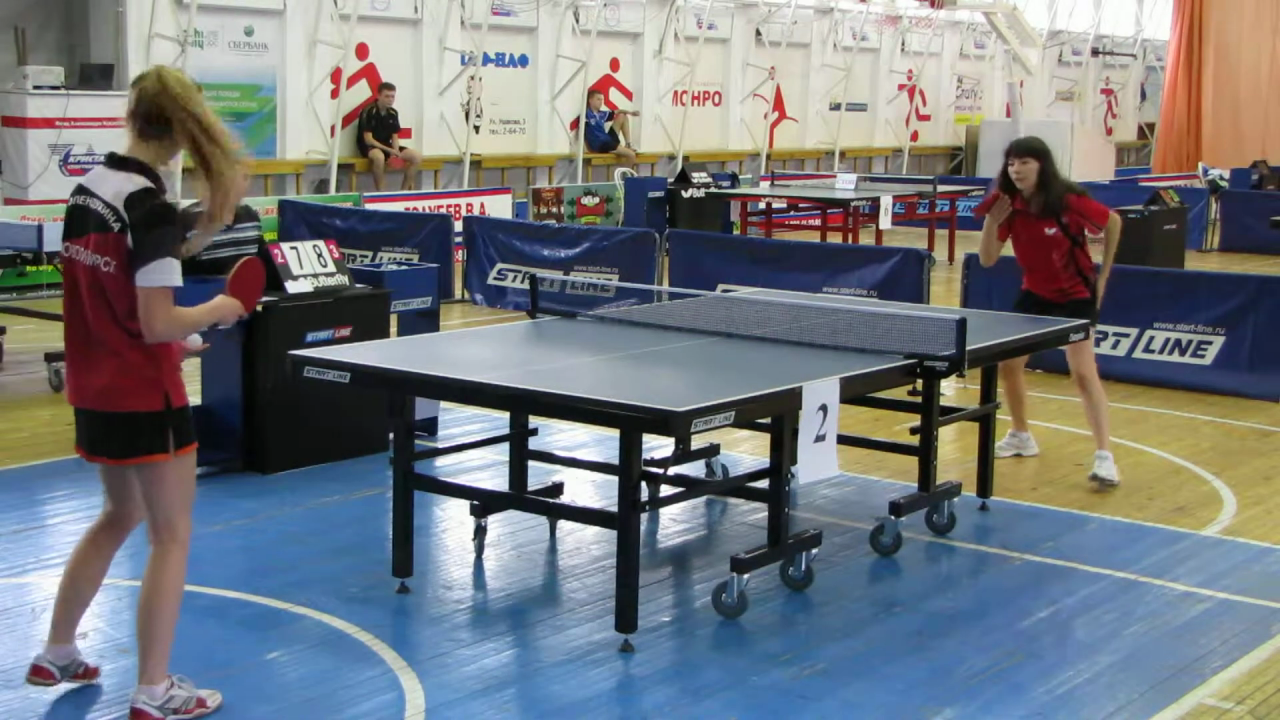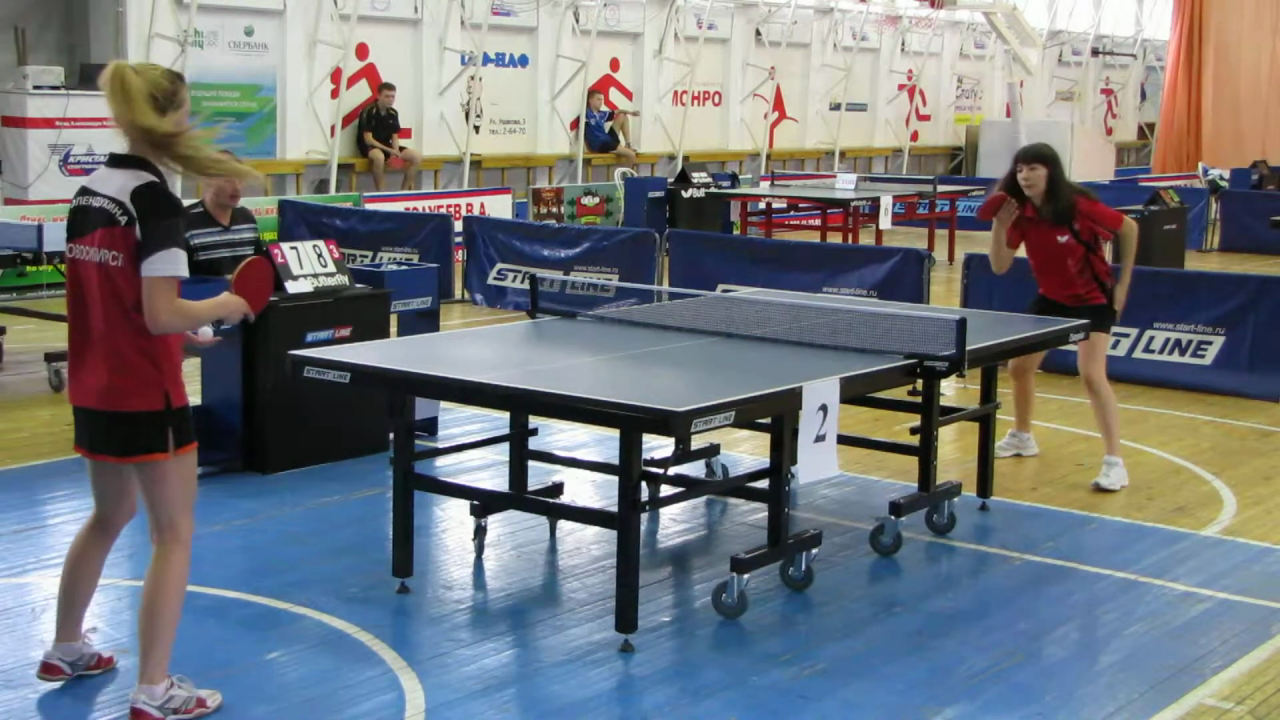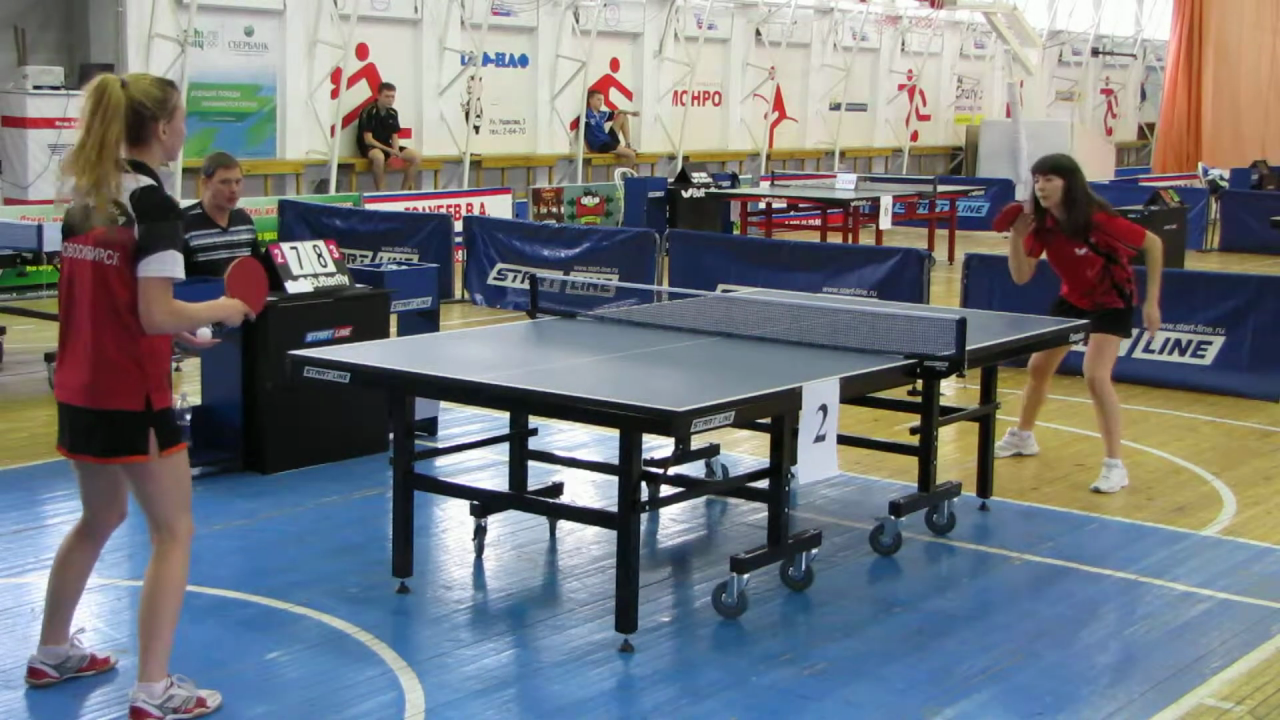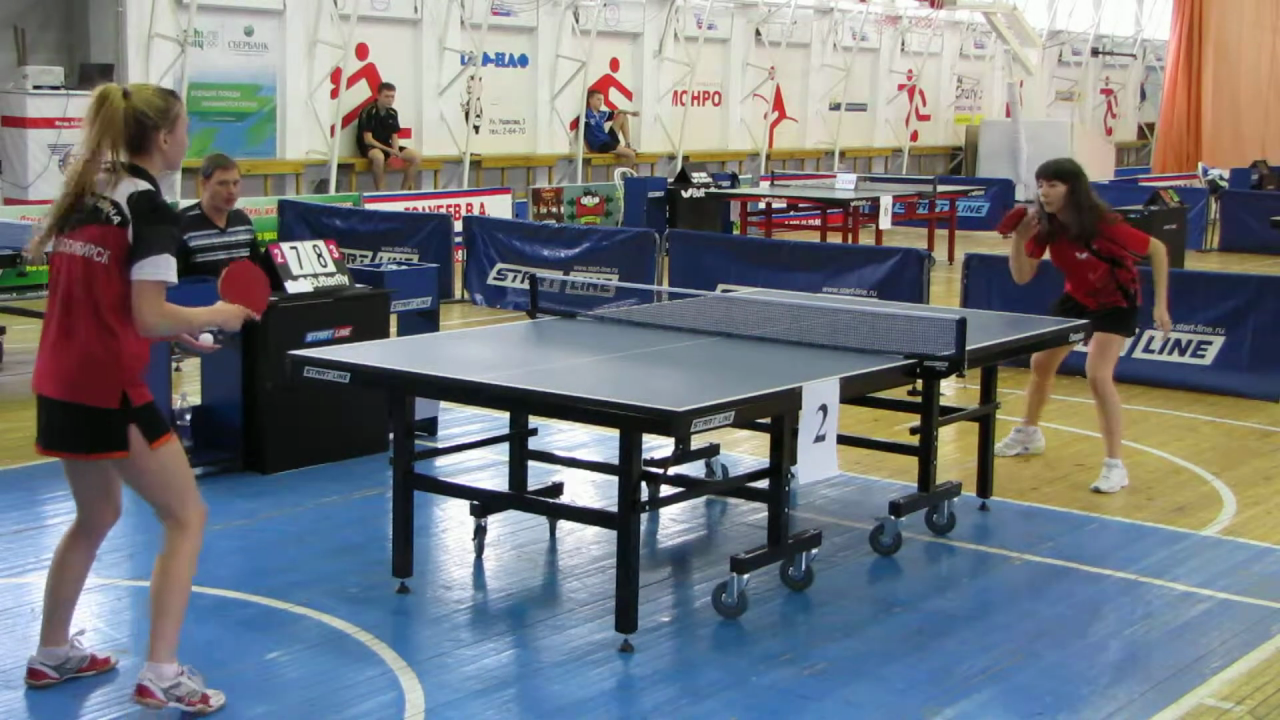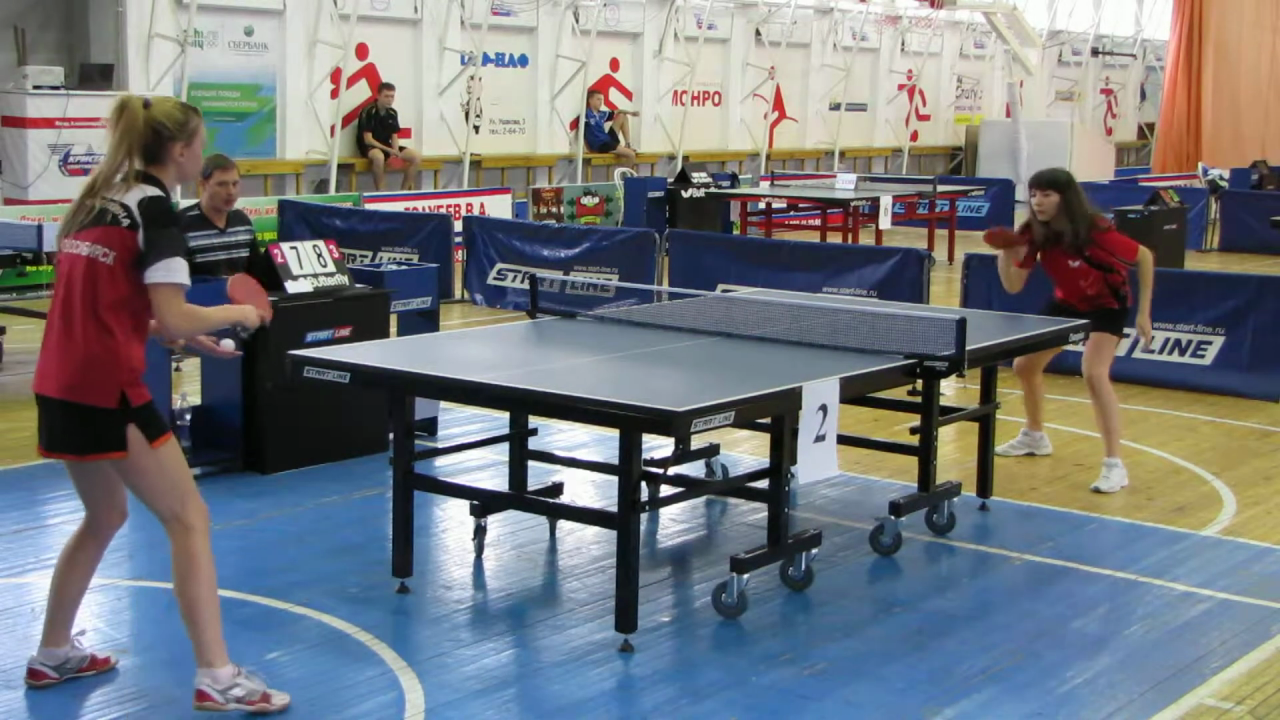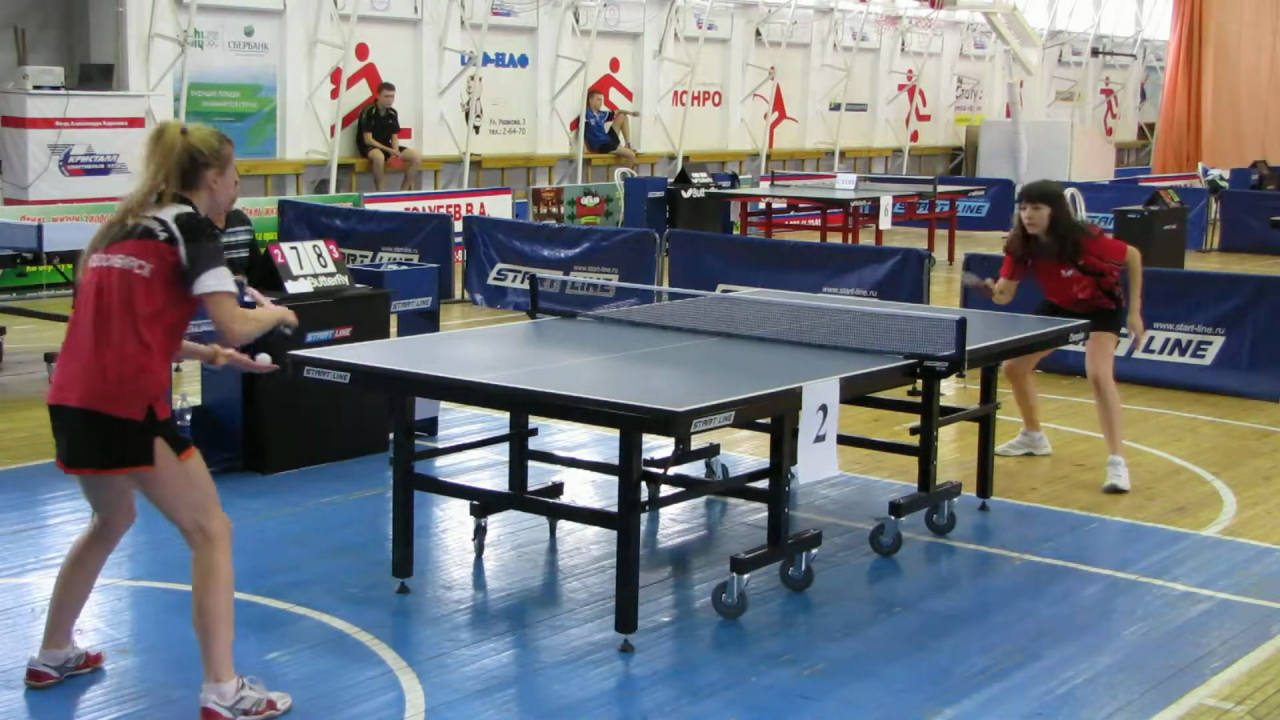
dt=0.2s
person 1, frame 1
left shoulder: (86, 189)
right shoulder: (150, 208)
left elbow: (98, 293)
right elbow: (156, 324)
right wrist: (215, 310)
left hip: (92, 389)
right hip: (144, 396)
left knee: (120, 516)
right knee: (171, 536)
left ankle: (56, 651)
person 1, frame 2
left shoulder: (87, 192)
right shoulder: (155, 202)
right elbow: (160, 315)
left wrist: (182, 323)
right wrist: (219, 306)
left hip: (93, 389)
right hip: (145, 395)
left knee: (110, 516)
right knee: (173, 535)
left ankle: (65, 648)
person 1, frame 3
left shoulder: (85, 196)
right shoulder: (153, 204)
right elbow: (155, 315)
left wrist: (178, 325)
right wrist: (218, 308)
left hip: (79, 389)
right hip: (129, 396)
left knee: (102, 516)
right knee: (173, 534)
left ankle: (51, 652)
person 1, frame 4
left shoulder: (84, 195)
right shoulder: (148, 207)
right elbow: (149, 318)
left wrist: (170, 327)
right wrist: (216, 313)
left hip: (58, 387)
right hip: (108, 391)
left knee: (97, 515)
right knee: (187, 518)
left ankle: (51, 653)
right ankle: (162, 673)
person 1, frame 5
left shoulder: (94, 202)
right shoulder: (155, 210)
right elbow: (177, 317)
left wrist: (166, 330)
right wrist: (236, 311)
left hip: (57, 388)
right hip: (106, 391)
left knee: (104, 516)
right knee: (188, 520)
left ankle: (53, 653)
right ankle: (217, 677)
person 1, frame 6
left shoulder: (122, 226)
right shoulder: (189, 227)
right elbow: (237, 328)
left wrist: (202, 352)
right wrist: (272, 311)
left hip: (70, 402)
right hip: (126, 408)
left knee: (113, 520)
right knee: (210, 532)
left ankle: (52, 655)
person 2, frame 1
left shoulder: (1068, 201)
right shoulder: (1008, 206)
left elbow: (1114, 223)
right elbow: (987, 260)
left wrist: (1103, 276)
right wrist: (992, 221)
left hip: (1076, 295)
right hip: (1035, 294)
left knee: (1083, 372)
right knee: (1008, 365)
left ankle: (1104, 456)
right ankle: (1021, 436)
person 2, frame 2
left shoulder: (1079, 206)
right shoulder: (1020, 213)
left elbow: (1129, 228)
right elbow: (999, 267)
left wrist: (1123, 283)
right wrist: (999, 227)
left hip: (1092, 300)
right hip: (1051, 299)
left knee: (1092, 374)
right knee: (1018, 368)
left ankle: (1114, 463)
right ankle: (1022, 437)
person 2, frame 3
left shoulder: (1098, 219)
right shoulder: (1039, 222)
left elbow: (1153, 244)
right elbow: (1021, 277)
left wrist: (1152, 301)
right wrist: (1016, 237)
left hip: (1111, 303)
right hip: (1071, 300)
left knee: (1095, 376)
right knee: (1037, 368)
left ankle: (1114, 465)
right ankle: (1022, 436)
person 2, frame 4
left shoulder: (1103, 225)
right shoulder: (1043, 224)
left elbow: (1158, 250)
right elbow: (1022, 276)
left wrist: (1160, 305)
right wrist: (1019, 240)
left hip: (1116, 303)
right hip: (1077, 298)
left knee: (1097, 375)
right knee: (1040, 363)
left ankle: (1115, 465)
right ankle: (1027, 433)
person 2, frame 5
left shoulder: (1095, 232)
right shoulder: (1033, 232)
left elbow: (1145, 258)
right elbow: (1014, 285)
left wrist: (1143, 313)
right wrist: (1006, 261)
left hip: (1107, 306)
right hip: (1067, 303)
left knee: (1094, 376)
right knee: (1024, 365)
left ankle: (1114, 464)
right ankle: (1034, 436)
person 2, frame 6
left shoulder: (1084, 240)
right shoulder: (1021, 246)
left elbow: (1133, 257)
right elbow: (1004, 294)
left wrist: (1134, 312)
right wrist: (993, 291)
left hip: (1101, 307)
right hip: (1058, 308)
left knee: (1099, 374)
right knee: (1013, 367)
left ankle: (1117, 462)
right ankle: (1033, 435)
